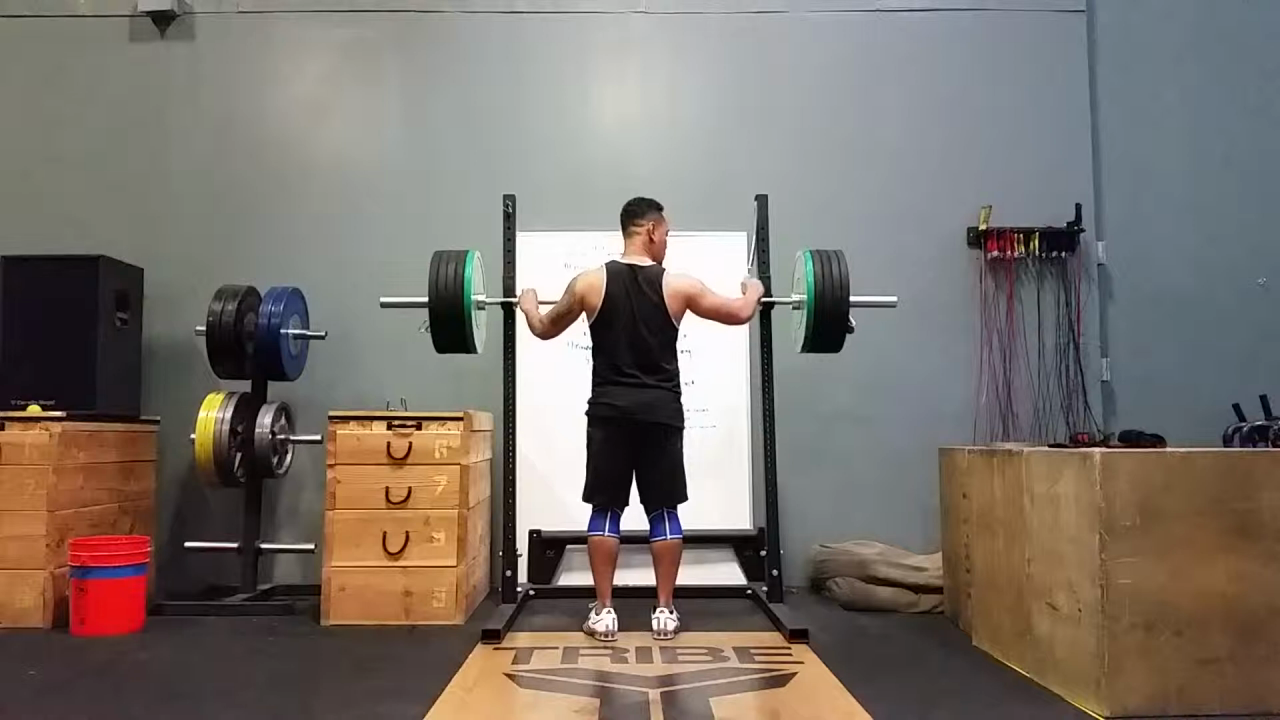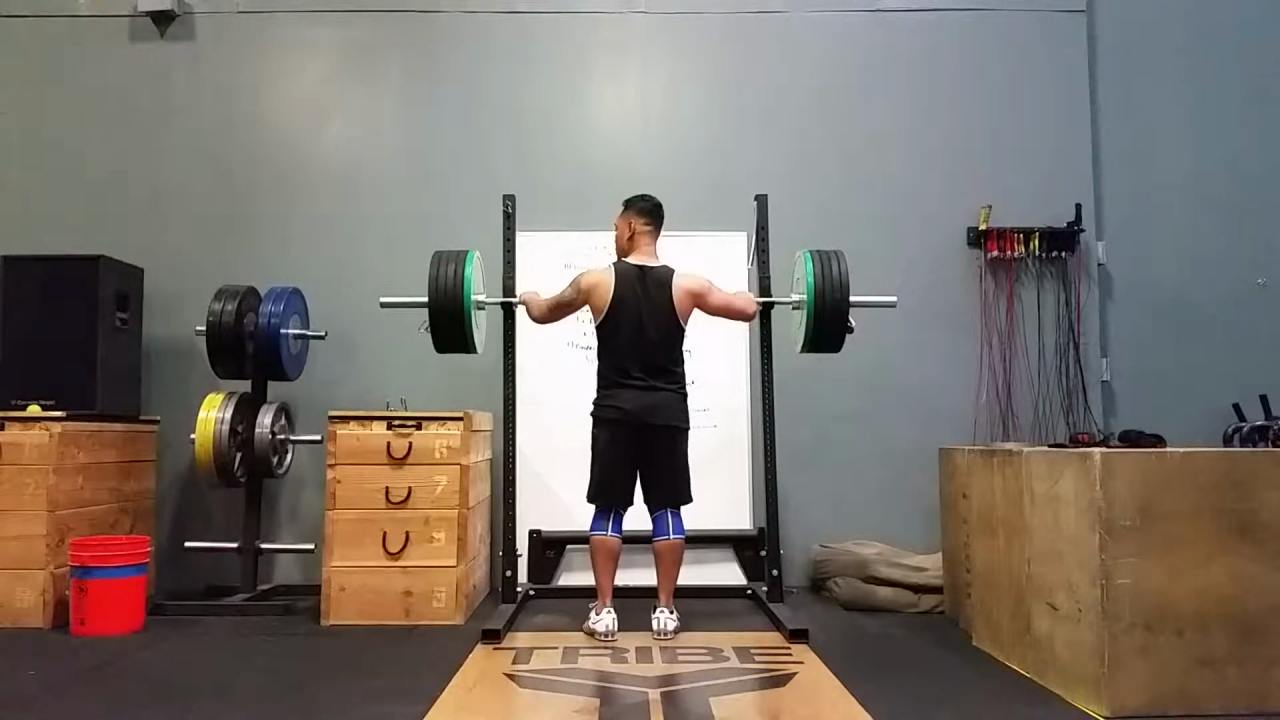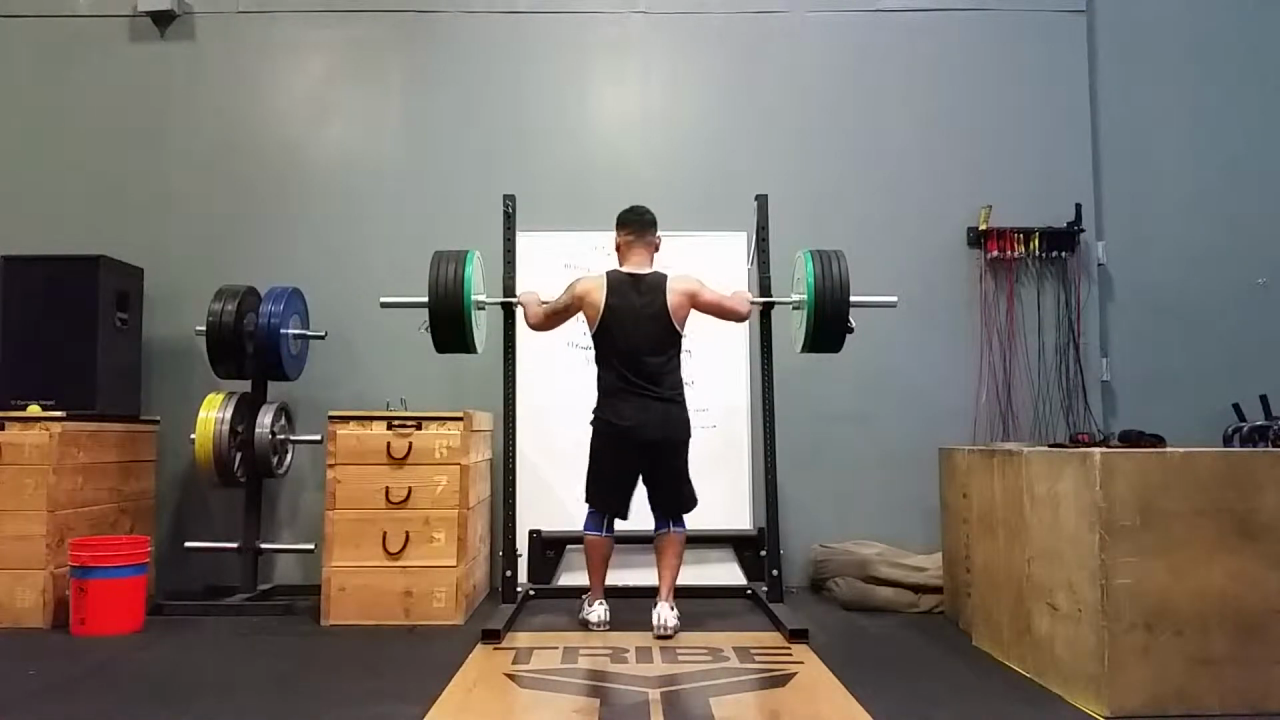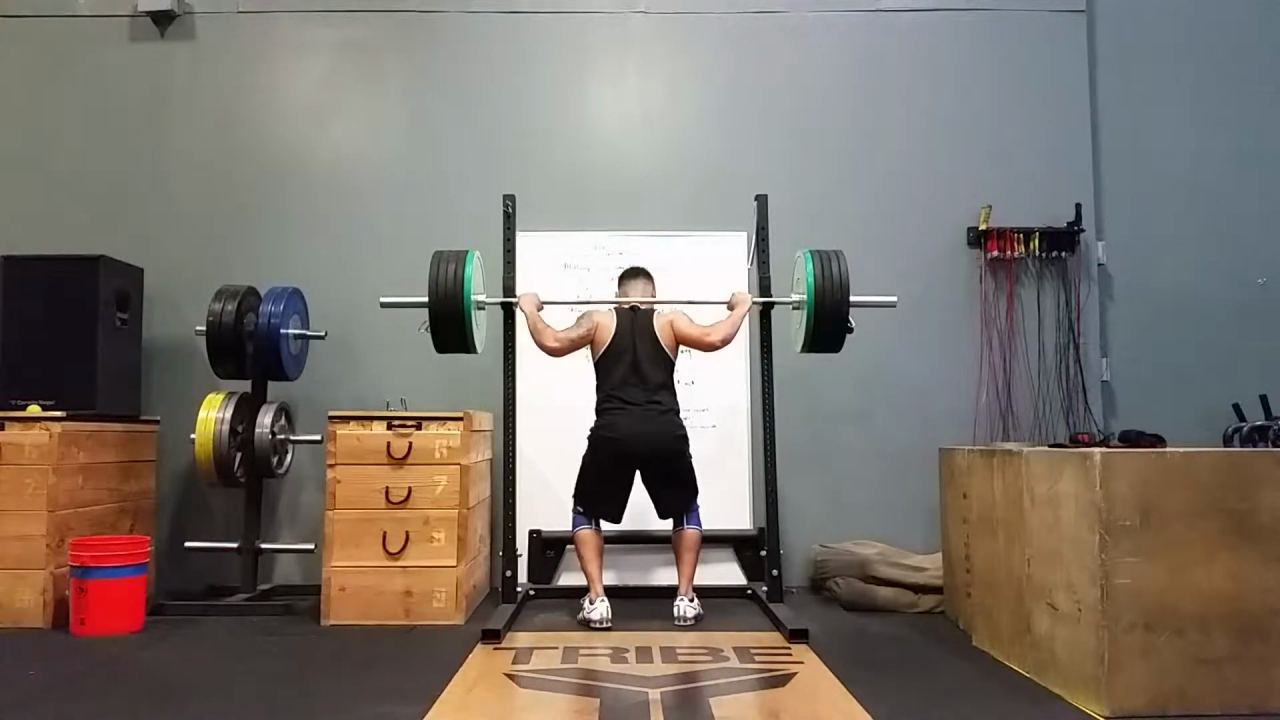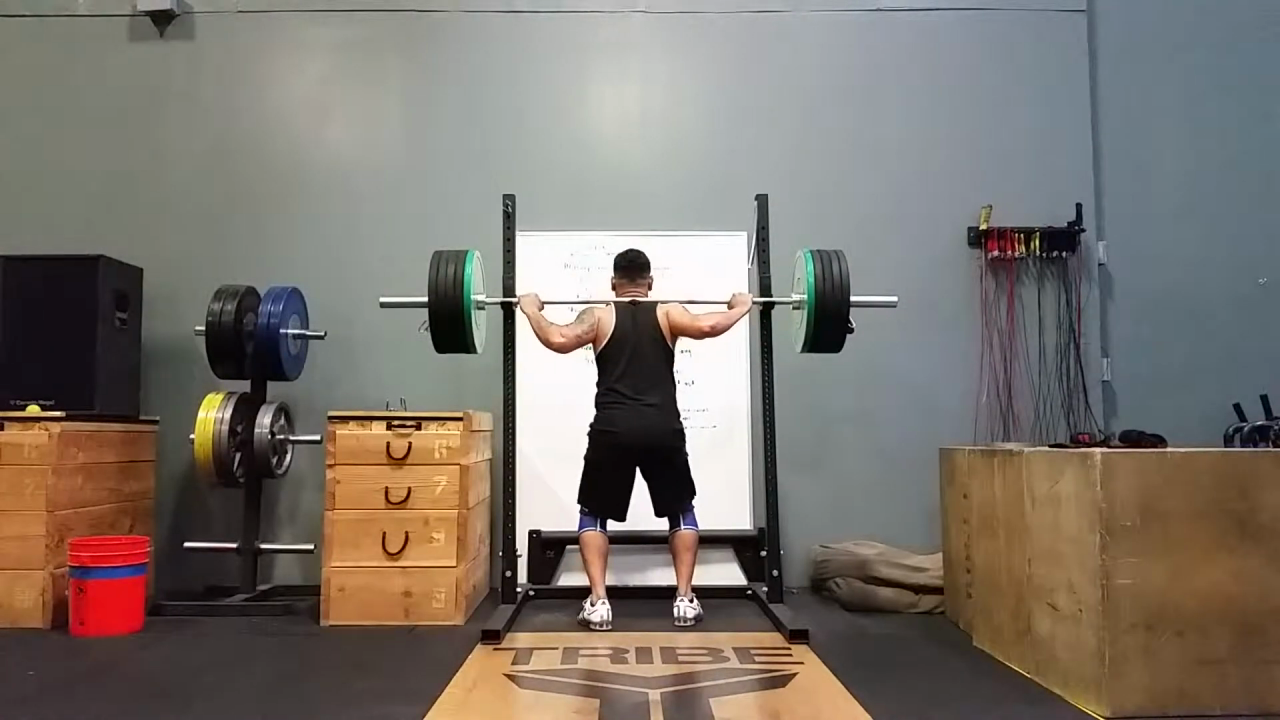
dt=1s
person 1, frame 1
left shoulder: (590, 282)
right shoulder: (678, 285)
left elbow: (544, 329)
right elbow: (740, 314)
left wrist: (528, 304)
right wrist: (753, 291)
left hip: (609, 411)
right hip: (661, 411)
left knee: (605, 510)
right knee: (663, 511)
left ankle: (603, 611)
right ankle: (664, 610)
person 1, frame 2
left shoulder: (596, 281)
right shoulder: (686, 284)
left elbow: (542, 314)
right elbow: (746, 310)
left wrist: (529, 299)
right wrist: (749, 297)
left hip: (615, 413)
right hip: (667, 412)
left knee: (608, 511)
right knee: (666, 510)
left ankle: (603, 612)
right ankle: (665, 611)
person 1, frame 3
left shoulder: (591, 289)
right shoulder: (681, 288)
left elbow: (538, 321)
right elbow: (741, 311)
left wrist: (528, 300)
right wrist: (744, 296)
left hip: (614, 422)
right hip: (667, 422)
left knee: (601, 511)
right knee: (670, 514)
left ankle: (595, 604)
right ankle: (665, 605)
person 1, frame 4
left shoulder: (599, 320)
right shoulder: (669, 320)
left elbow: (552, 344)
right elbow: (714, 339)
left wrist: (529, 310)
right wrist: (741, 308)
left hip: (612, 434)
right hip: (665, 433)
left knee: (586, 513)
right knee: (686, 511)
left ankle: (596, 600)
right ankle: (686, 599)
person 1, frame 5
left shoulder: (599, 316)
right shoulder: (667, 313)
left elbow: (559, 340)
right elbow: (707, 326)
left wrist: (531, 310)
right wrist: (741, 307)
left hip: (611, 429)
right hip: (662, 428)
left knee: (593, 514)
right knee: (680, 511)
left ankle: (598, 602)
right ankle: (685, 599)
